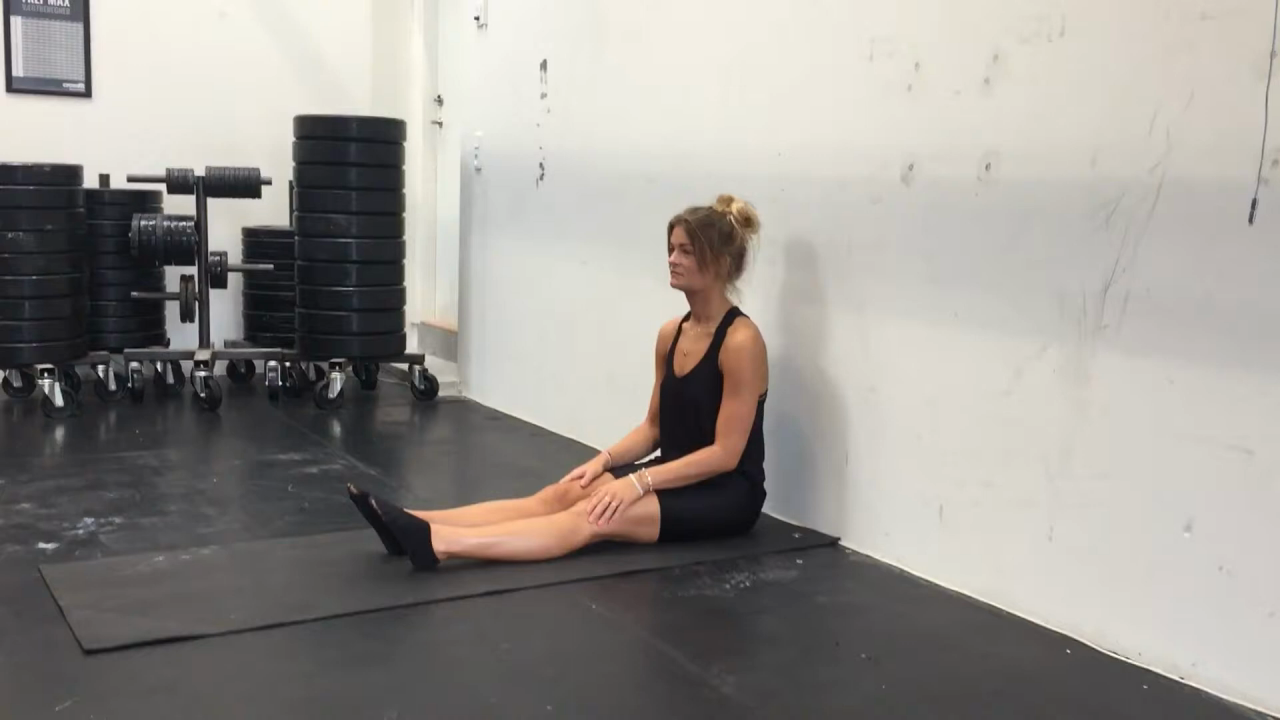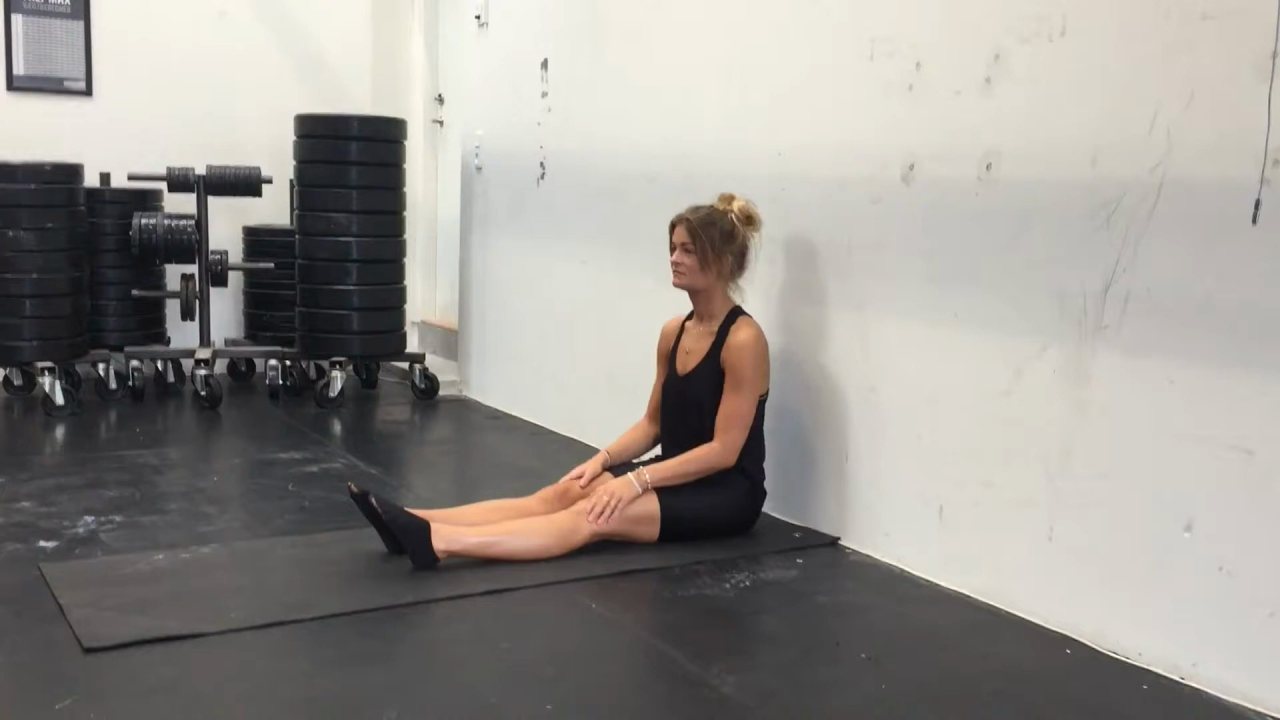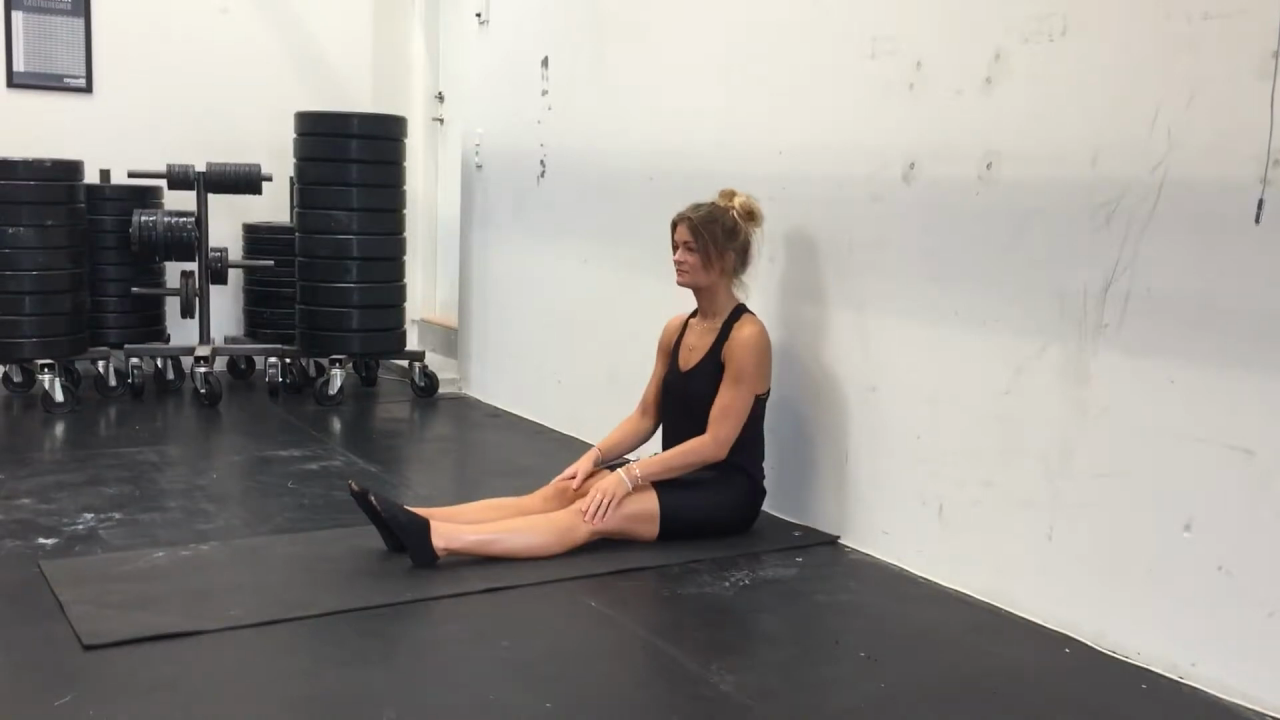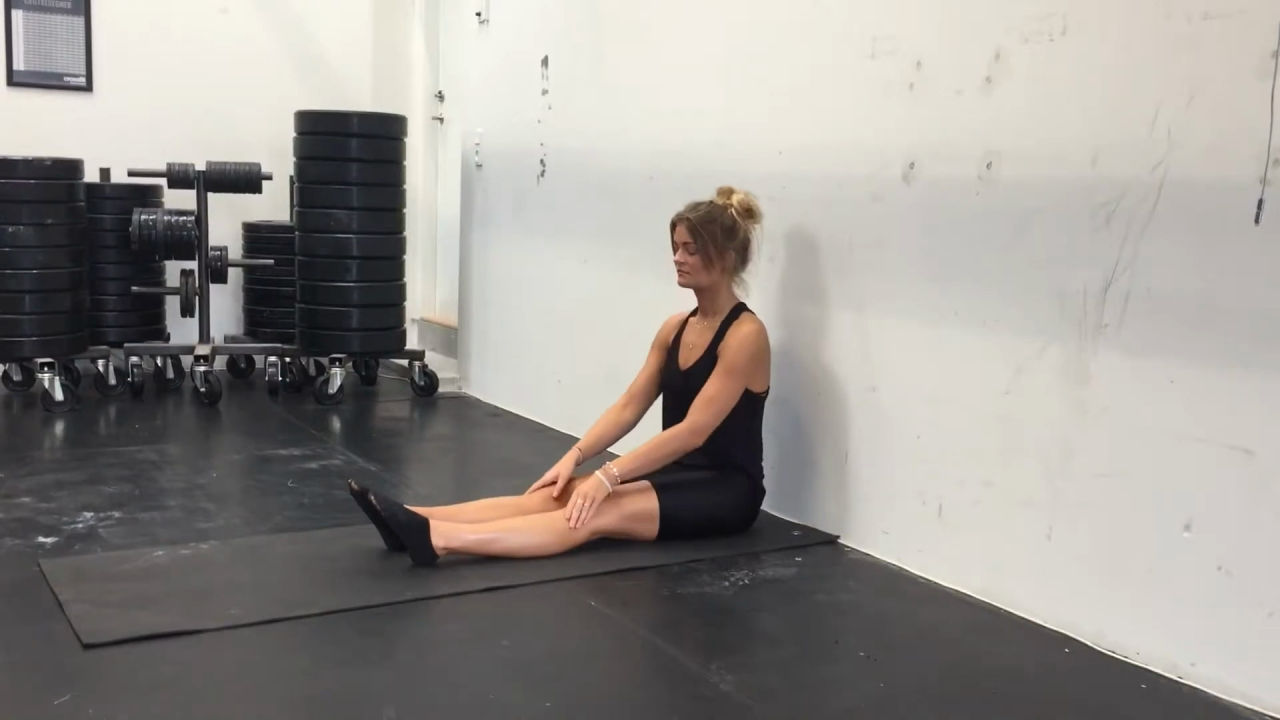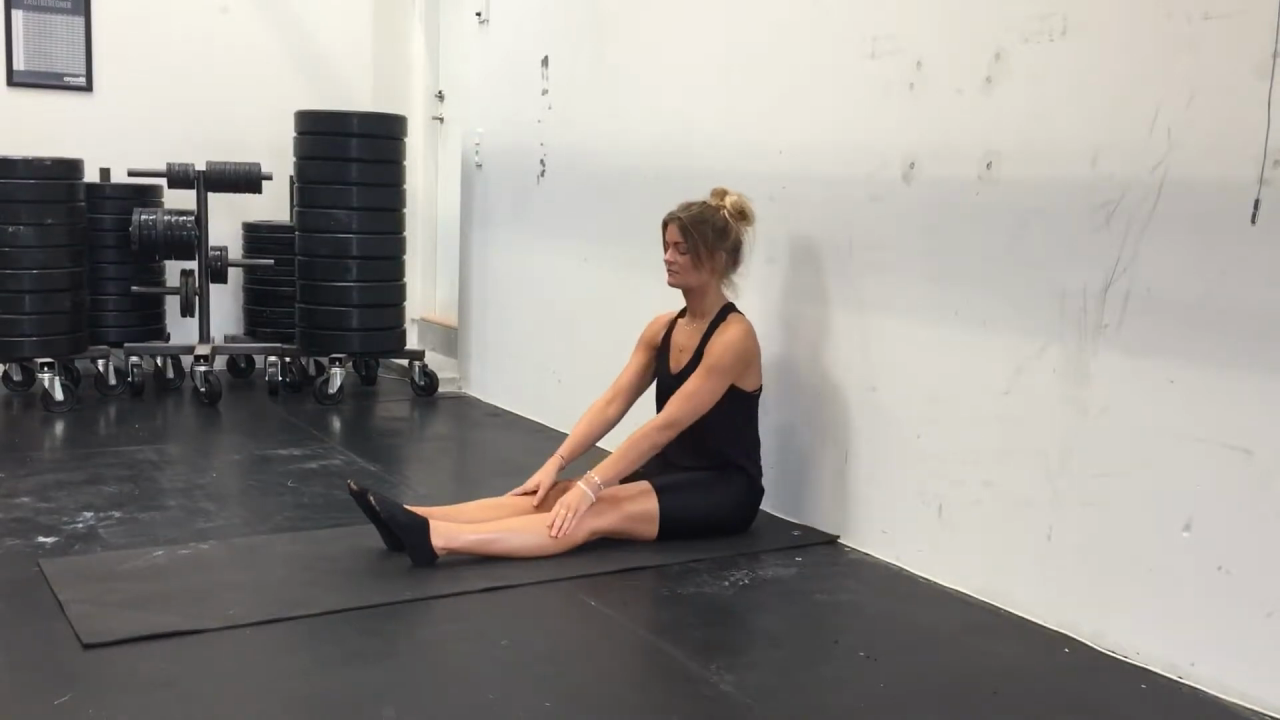
dt=0.3s
person 1, frame 1
left shoulder: (741, 341)
right shoulder: (671, 333)
left elbow: (725, 453)
left wrist: (639, 482)
right wrist: (605, 459)
left hip: (727, 493)
right hip: (677, 475)
left knee: (594, 515)
right knee: (563, 494)
left ankle: (436, 544)
right ankle: (425, 529)
person 1, frame 2
left shoulder: (743, 340)
right shoulder: (674, 332)
left elbow: (724, 450)
right elbow: (653, 424)
left wrist: (637, 481)
right wrist: (603, 458)
left hip: (727, 493)
right hip: (678, 474)
left knee: (596, 516)
right knee: (562, 494)
left ankle: (438, 543)
right ankle: (416, 523)
person 1, frame 3
left shoulder: (746, 337)
right shoulder: (677, 329)
left elbow: (716, 443)
right elbow: (646, 417)
left wrist: (629, 475)
right wrist: (595, 455)
left hip: (727, 491)
right hip: (677, 473)
left knee: (595, 515)
right knee: (561, 494)
left ankle: (437, 540)
right ankle: (420, 524)
person 1, frame 4
left shoulder: (745, 335)
right shoulder: (676, 328)
left elbow: (694, 430)
right elbow: (628, 406)
left wrist: (607, 477)
right wrist: (574, 456)
left hip: (726, 490)
right hip: (675, 472)
left knee: (599, 512)
right knee: (559, 496)
left ankle: (436, 539)
right ankle: (416, 521)
person 1, frame 5
left shoulder: (733, 336)
right shoulder: (663, 327)
left elbow: (666, 425)
right elbow: (611, 403)
left wrist: (589, 487)
right wrist: (556, 463)
left hip: (724, 490)
right hip: (671, 470)
left knee: (597, 513)
right knee: (555, 496)
left ankle: (437, 540)
right ankle: (414, 520)
